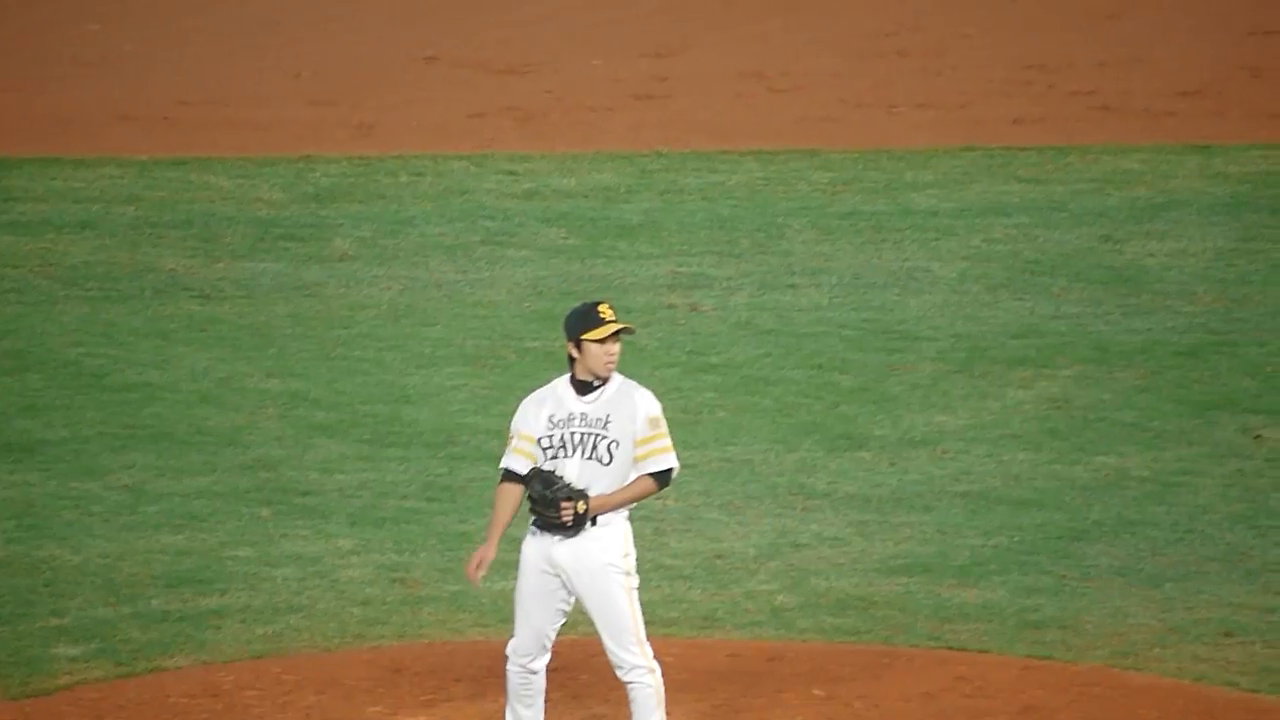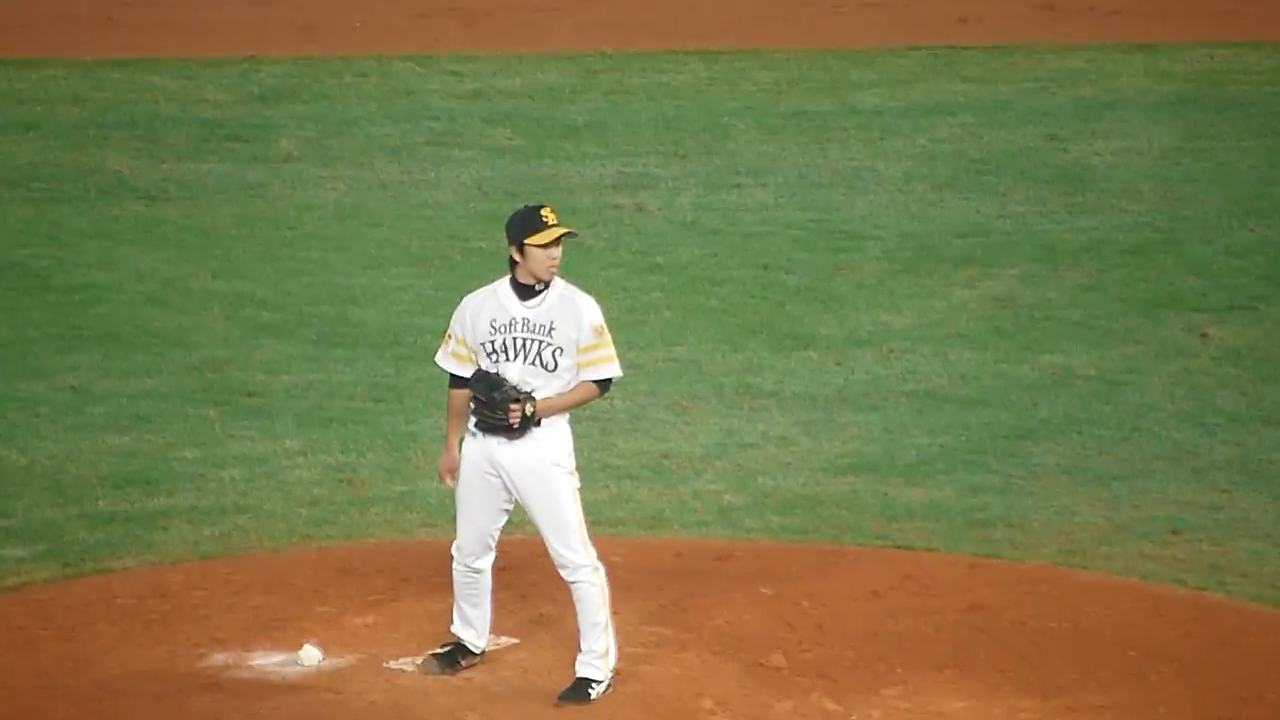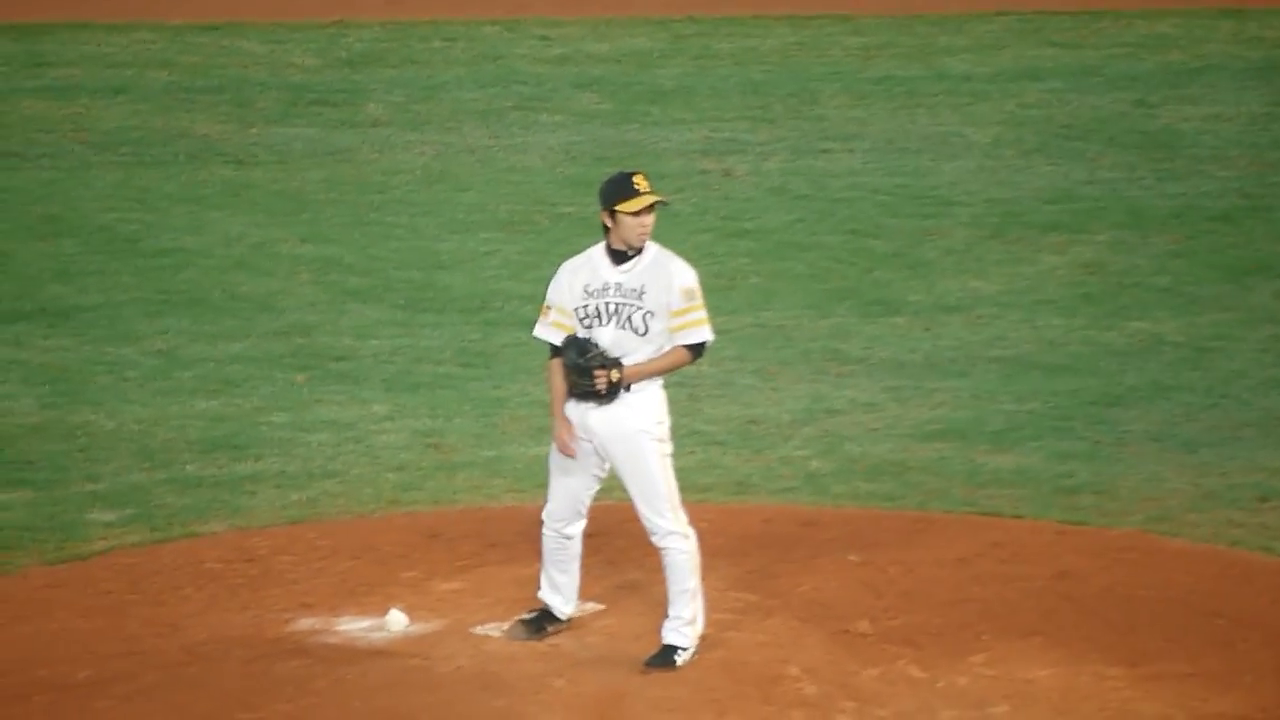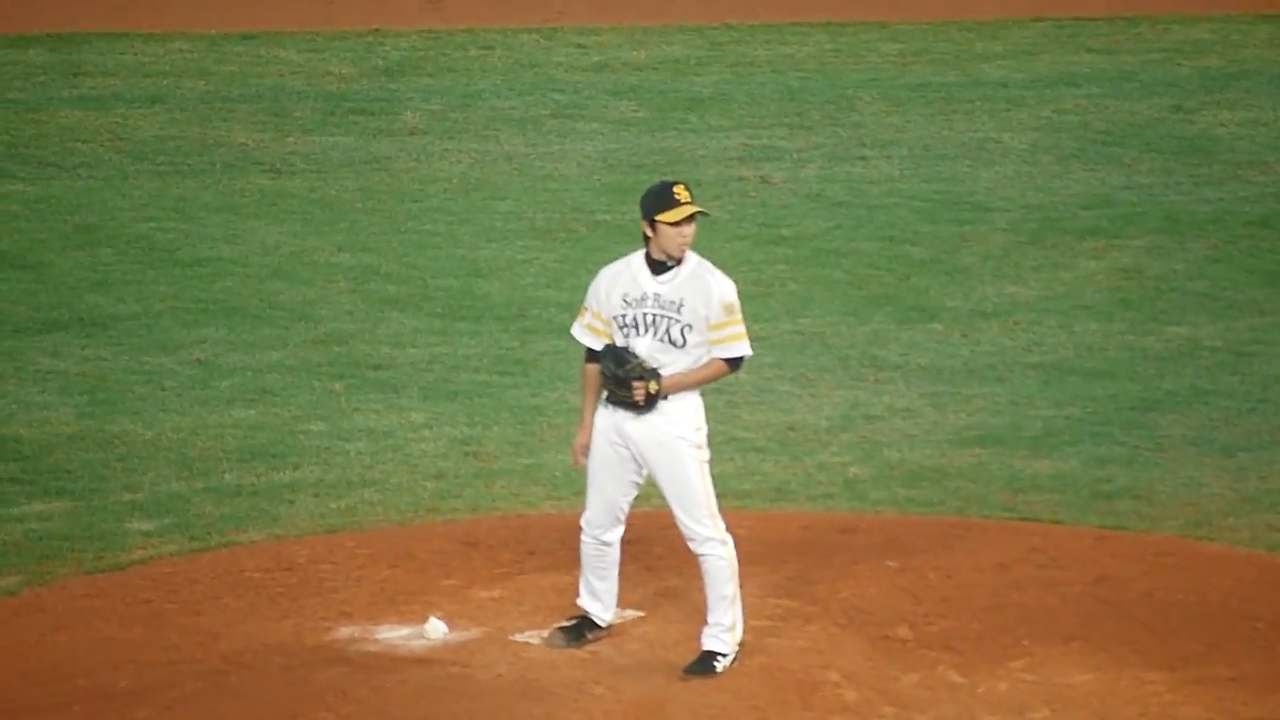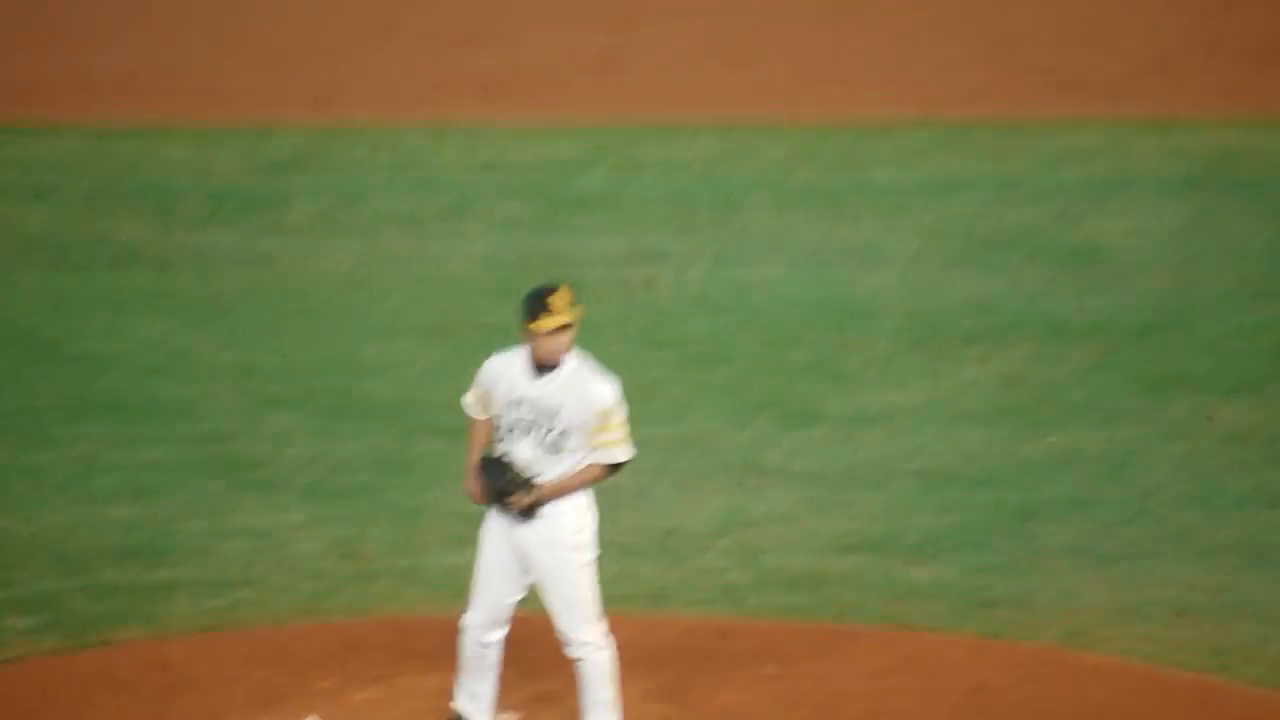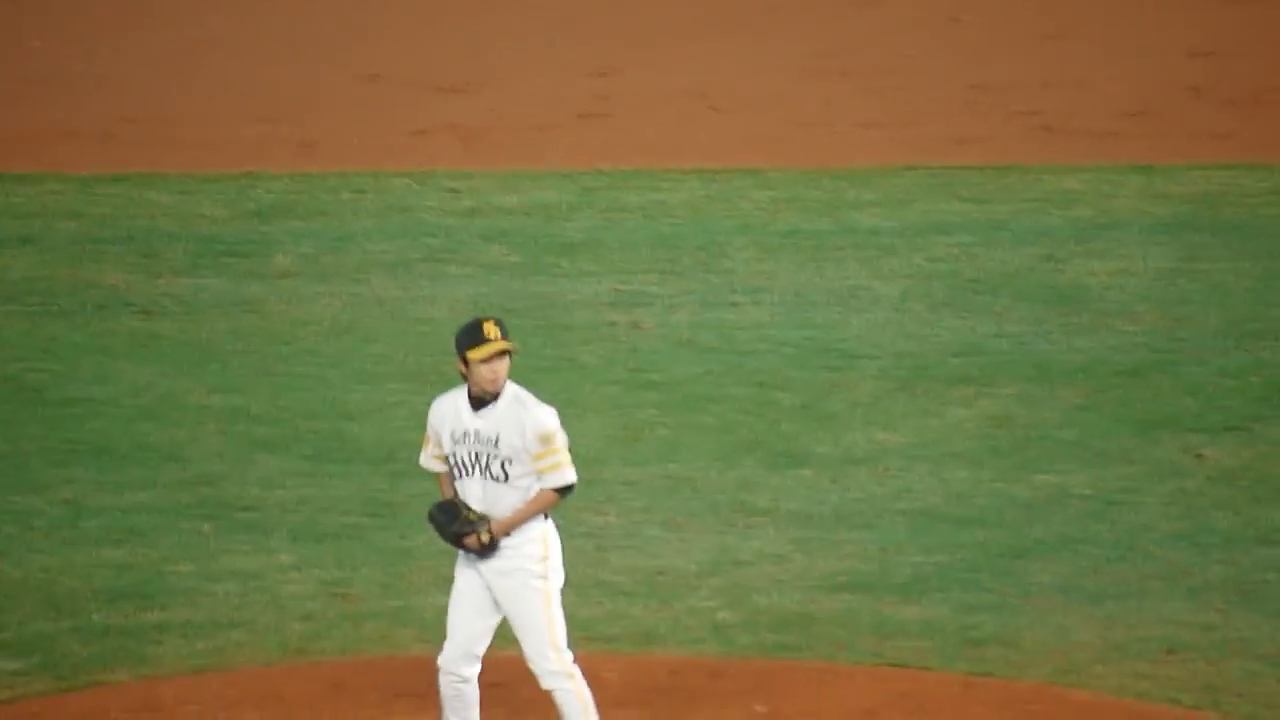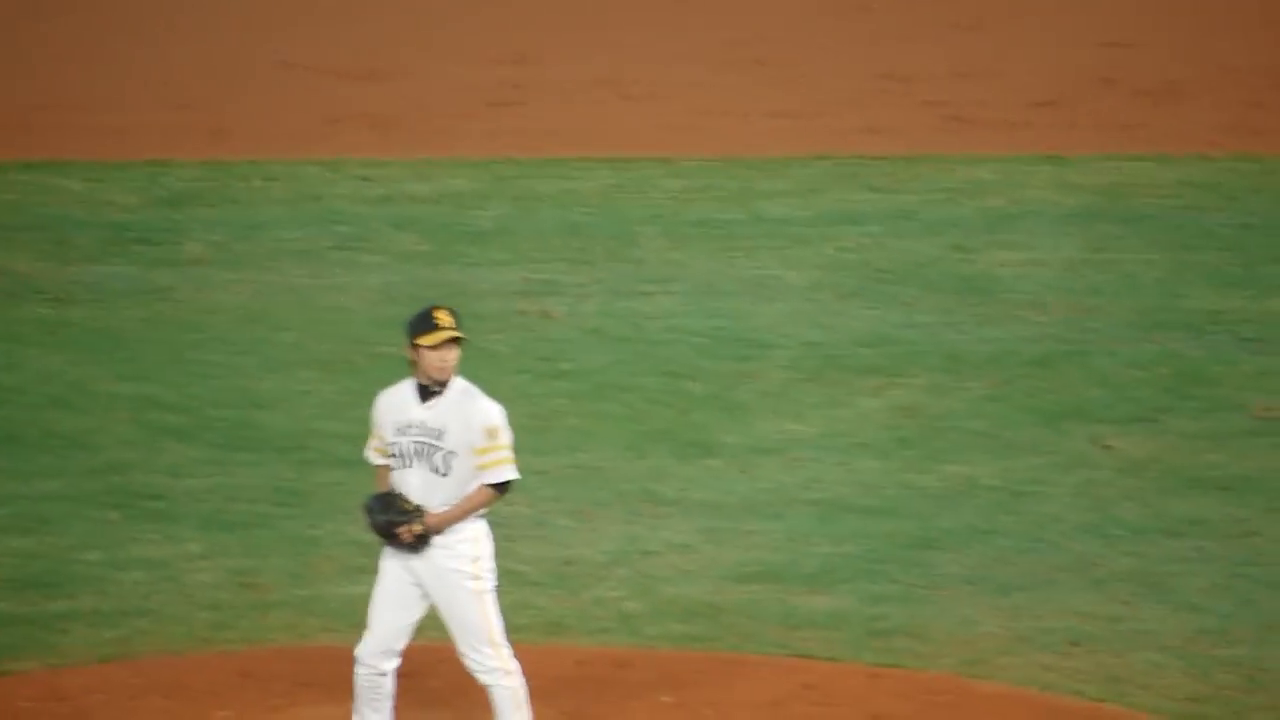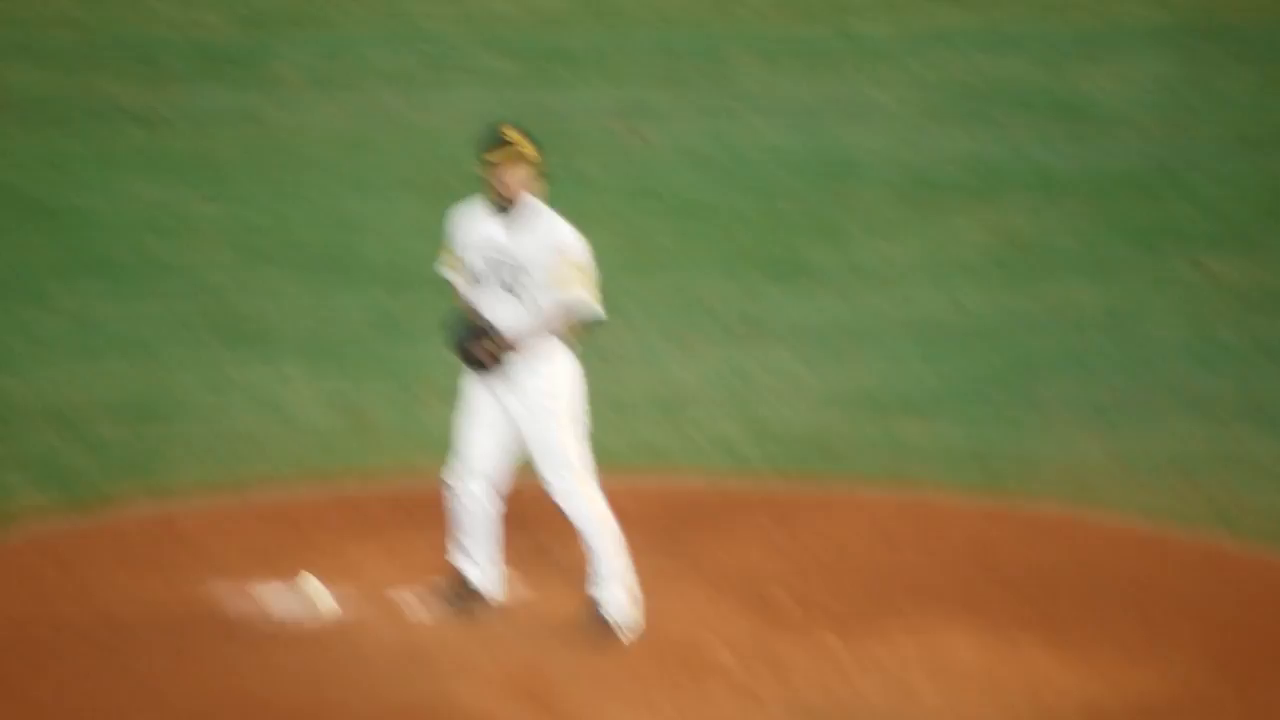
dt=0.5s
person 1, frame 1
left shoulder: (637, 402)
right shoulder: (539, 403)
left elbow: (659, 475)
right elbow: (514, 476)
left wrist: (592, 505)
right wrist: (490, 543)
left hip: (602, 543)
right hip: (542, 544)
left knee: (632, 659)
right knee: (524, 653)
person 1, frame 2
left shoulder: (579, 307)
right shoulder: (476, 306)
left elbow: (598, 381)
right elbow: (460, 380)
left wrist: (538, 408)
right wrist: (451, 446)
left hip: (543, 445)
right hip: (483, 444)
left knee: (576, 558)
right knee: (469, 551)
left ankle: (596, 666)
right ankle: (469, 641)
person 1, frame 3
left shoulder: (673, 272)
right shoulder: (574, 272)
left elbow: (691, 347)
right elbow: (557, 352)
left wrist: (626, 373)
right wrist: (559, 418)
left hip: (637, 409)
right hip: (580, 409)
left knee: (666, 524)
right knee: (560, 516)
left ankle: (682, 631)
right ankle: (556, 606)
person 1, frame 4
left shoulder: (713, 284)
right shoulder: (612, 278)
left elbow: (729, 359)
right elbow: (594, 354)
left wrist: (664, 384)
right wrist: (585, 423)
left hip: (675, 418)
right hip: (613, 416)
left knee: (705, 531)
right knee: (599, 524)
left ankle: (722, 639)
right ankle: (596, 615)
person 1, frame 5
left shoulder: (595, 388)
right shoulder: (498, 370)
left elbow: (609, 462)
left wrist: (542, 493)
right wrist: (473, 470)
left hip: (561, 518)
right hip: (504, 516)
left knee: (583, 634)
right knee: (480, 622)
person 1, frame 6
left shoulder: (533, 413)
right shoulder: (443, 410)
left elbow: (558, 486)
left wrist: (500, 528)
left hip: (524, 547)
right hip: (473, 551)
left knee: (551, 661)
right knee: (456, 662)
person 1, frame 7
left shoulder: (480, 410)
right shoulder: (389, 402)
left elbow: (497, 483)
left wrist: (437, 521)
left hip: (457, 544)
right hip: (402, 545)
left knee: (489, 658)
right knee: (373, 654)
person 1, frame 8
left shoulder: (555, 233)
right shoulder: (464, 221)
left elbow: (577, 310)
left wrist: (515, 344)
right wrist: (471, 332)
left hip: (541, 367)
right hip: (486, 370)
left knee: (572, 485)
right knee: (470, 477)
left ankle: (617, 599)
right ankle: (478, 577)
